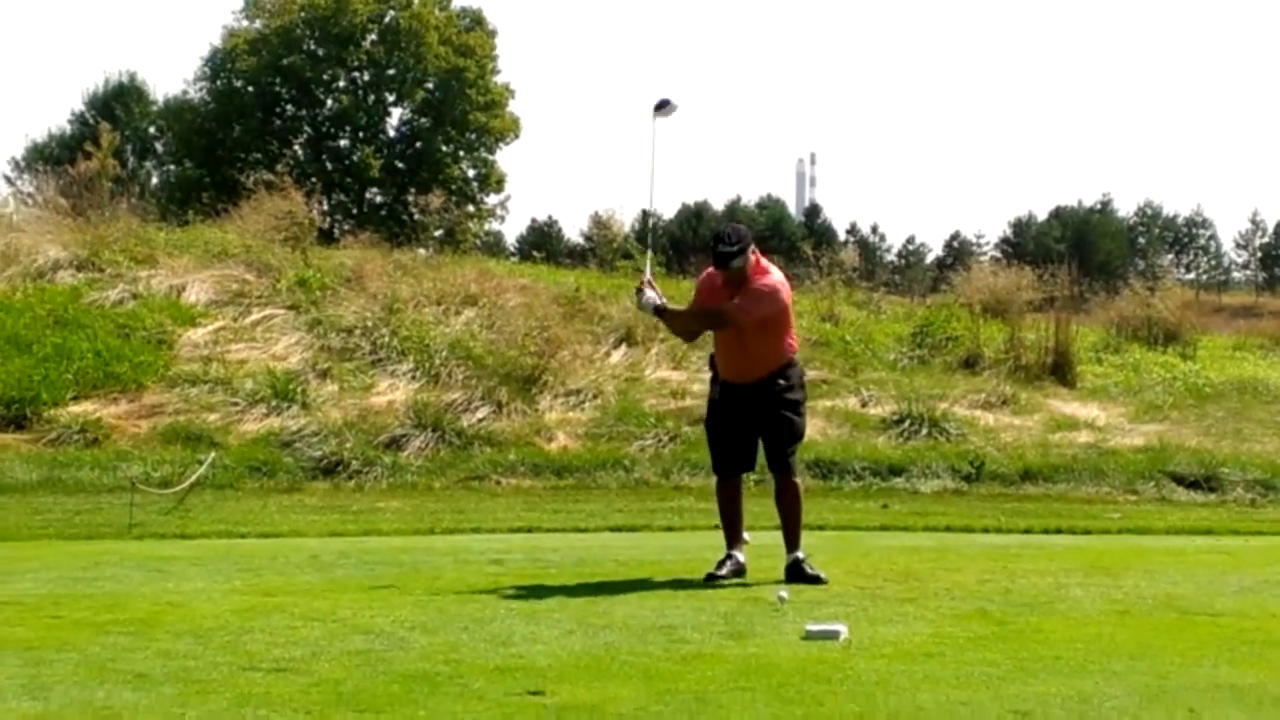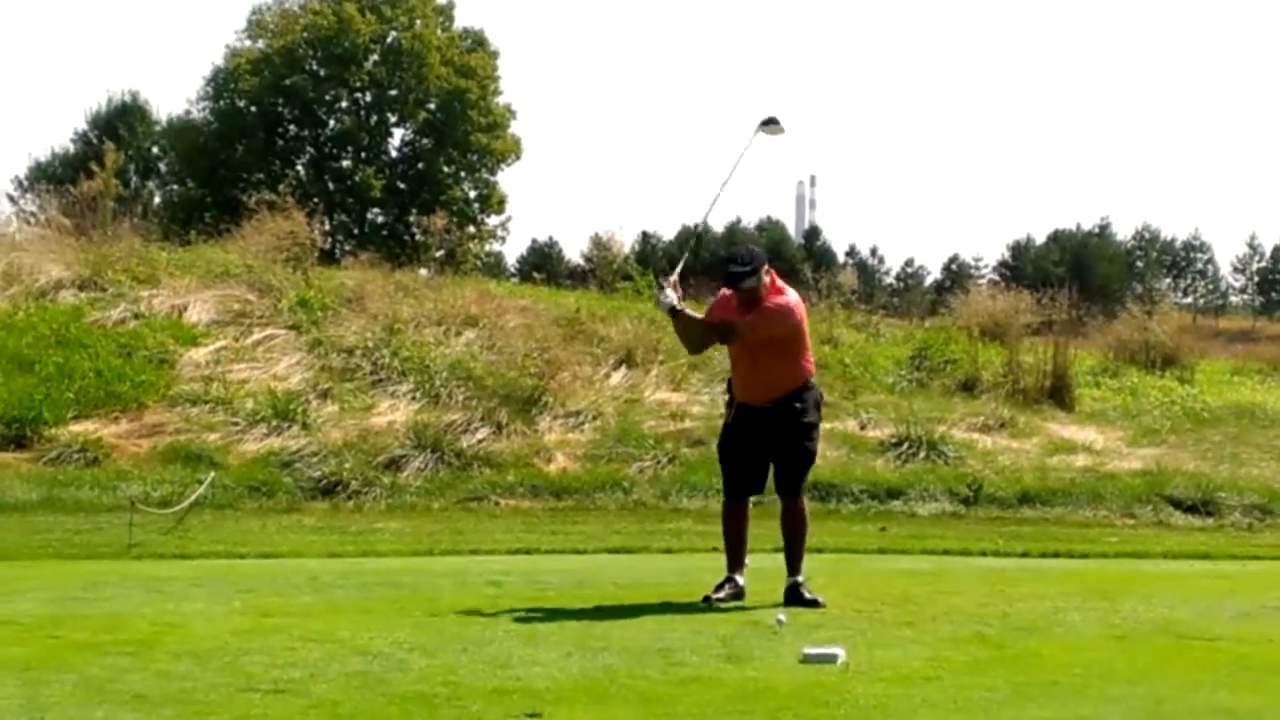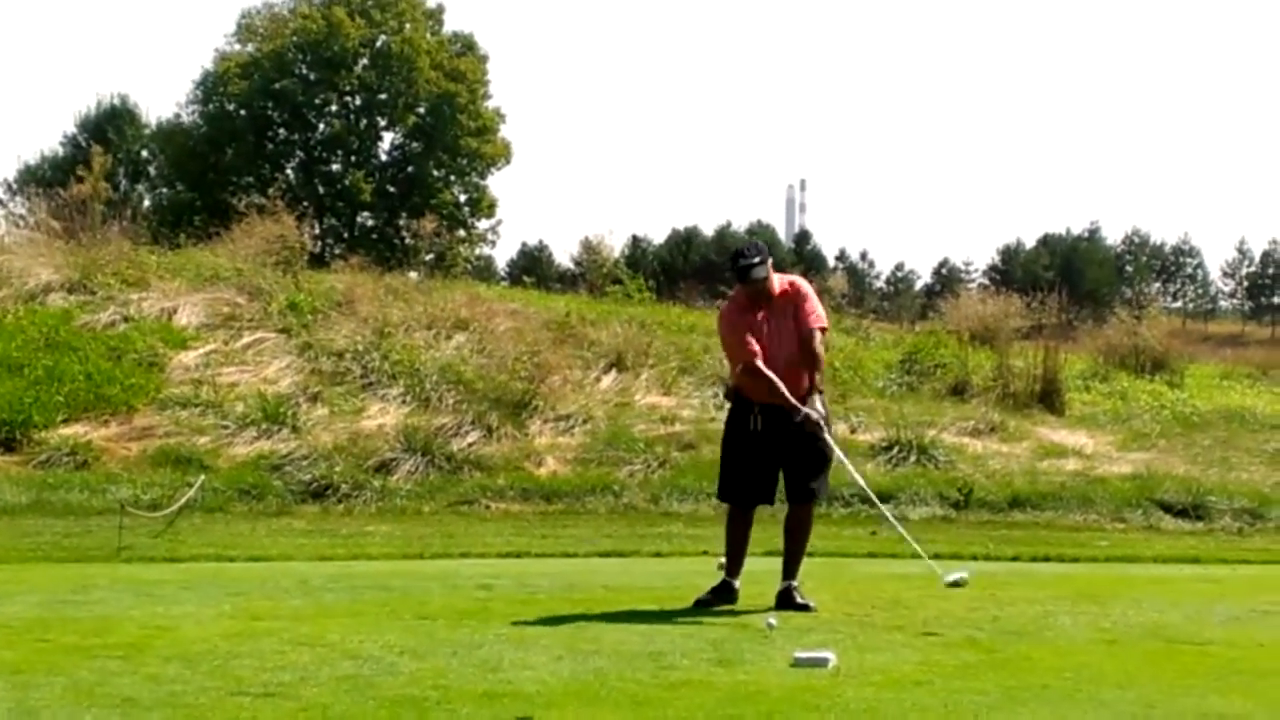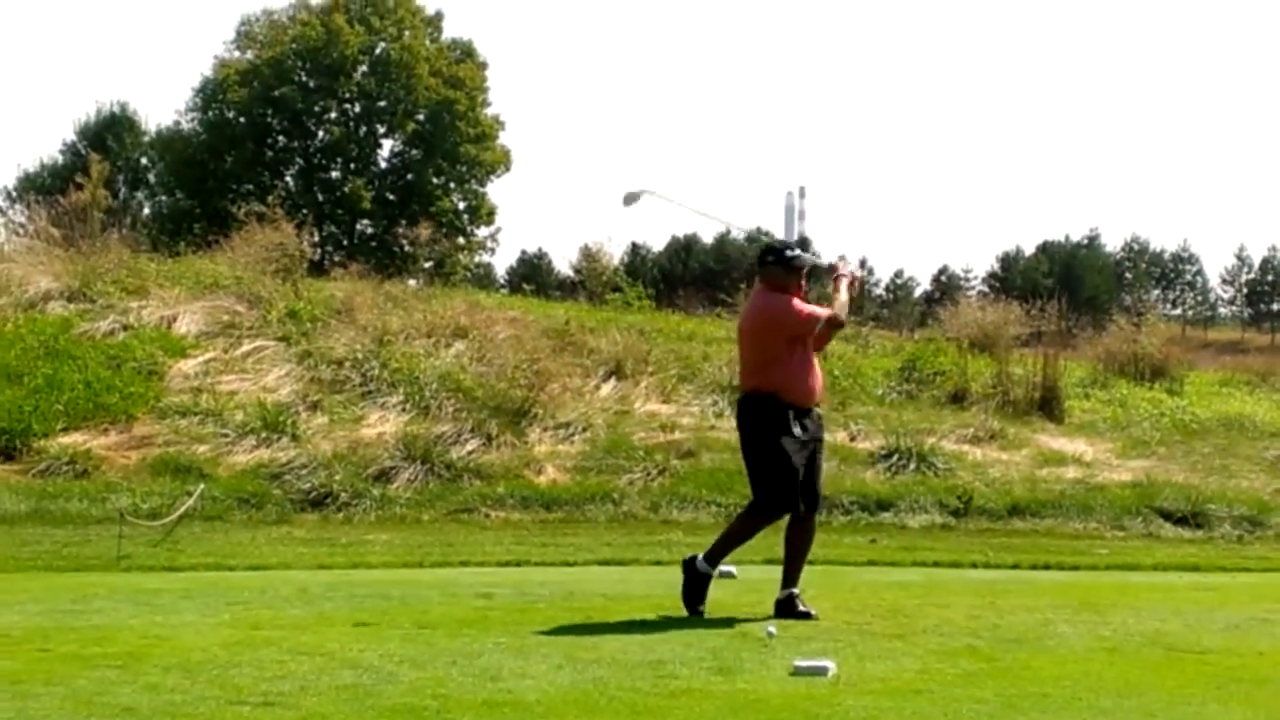
dt=0.3s
person 1, frame 1
left shoulder: (770, 286)
right shoulder: (709, 281)
left elbow: (714, 321)
right elbow: (689, 331)
left wrist: (658, 306)
right wrist: (659, 303)
left hip: (776, 383)
right hip: (729, 384)
left knee: (784, 468)
right knee: (727, 471)
left ankle: (795, 558)
right ankle: (734, 554)
person 1, frame 2
left shoulder: (785, 306)
right shoulder: (726, 301)
left elbow: (723, 333)
right elbow: (696, 344)
left wrist: (675, 308)
right wrist: (676, 308)
left hip: (792, 405)
right hip: (745, 406)
left knee: (792, 492)
right knee: (735, 493)
left ankle: (795, 582)
right ankle: (734, 578)
person 1, frame 3
left shoulder: (797, 290)
right shoulder: (733, 314)
left elbow: (814, 345)
right elbow: (755, 369)
left wrist: (814, 396)
right wrist: (795, 405)
left hip: (806, 407)
right hip: (753, 411)
left knee: (803, 500)
right knee: (742, 499)
left ankle: (789, 586)
right ankle: (730, 581)
person 1, frame 4
left shoulder: (784, 302)
right shoulder: (772, 306)
left elbow: (813, 341)
right elbow: (835, 318)
left wrist: (841, 286)
right wrist: (841, 281)
left hip: (801, 416)
right hip: (768, 417)
left knee: (806, 510)
right knee: (772, 505)
left ankle: (788, 594)
right ankle: (704, 565)
